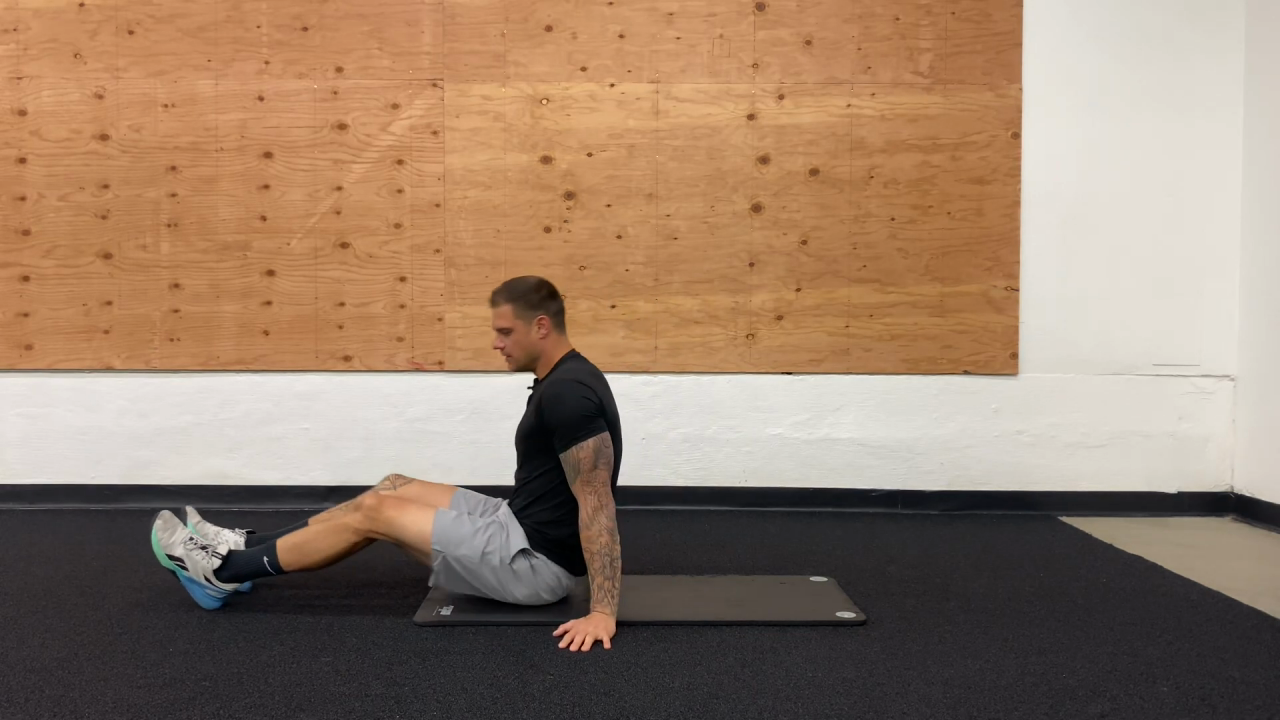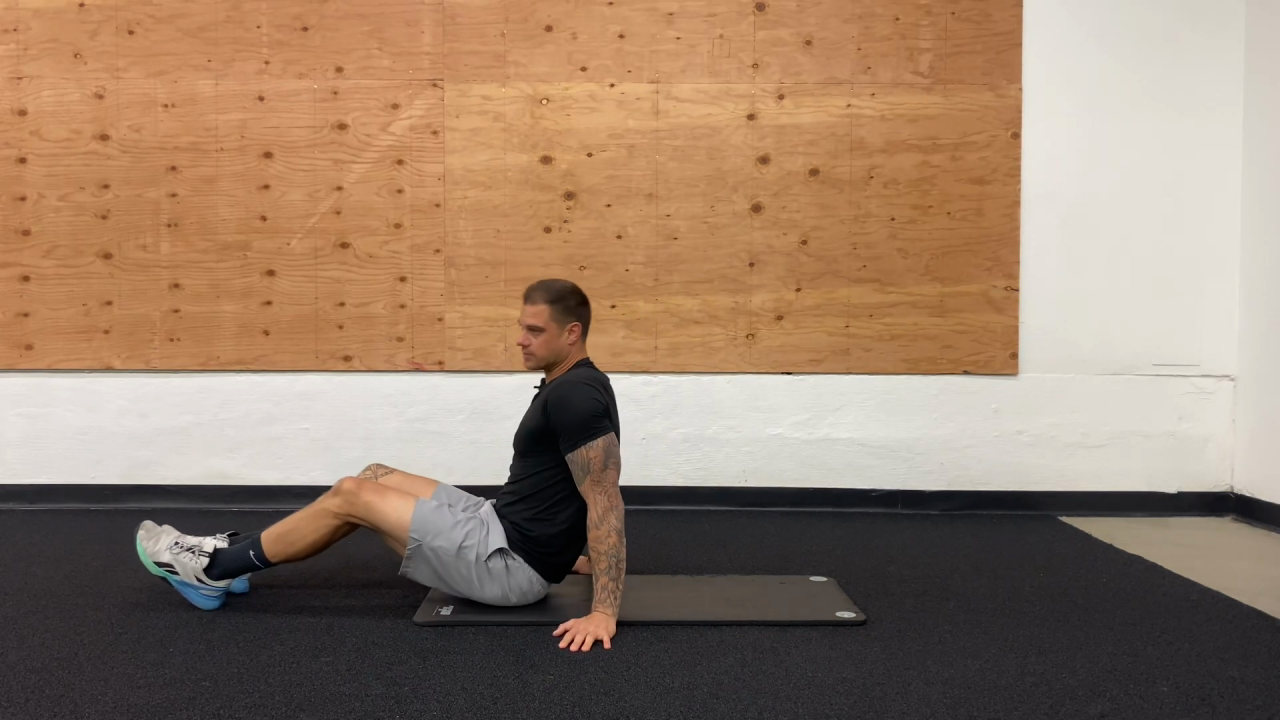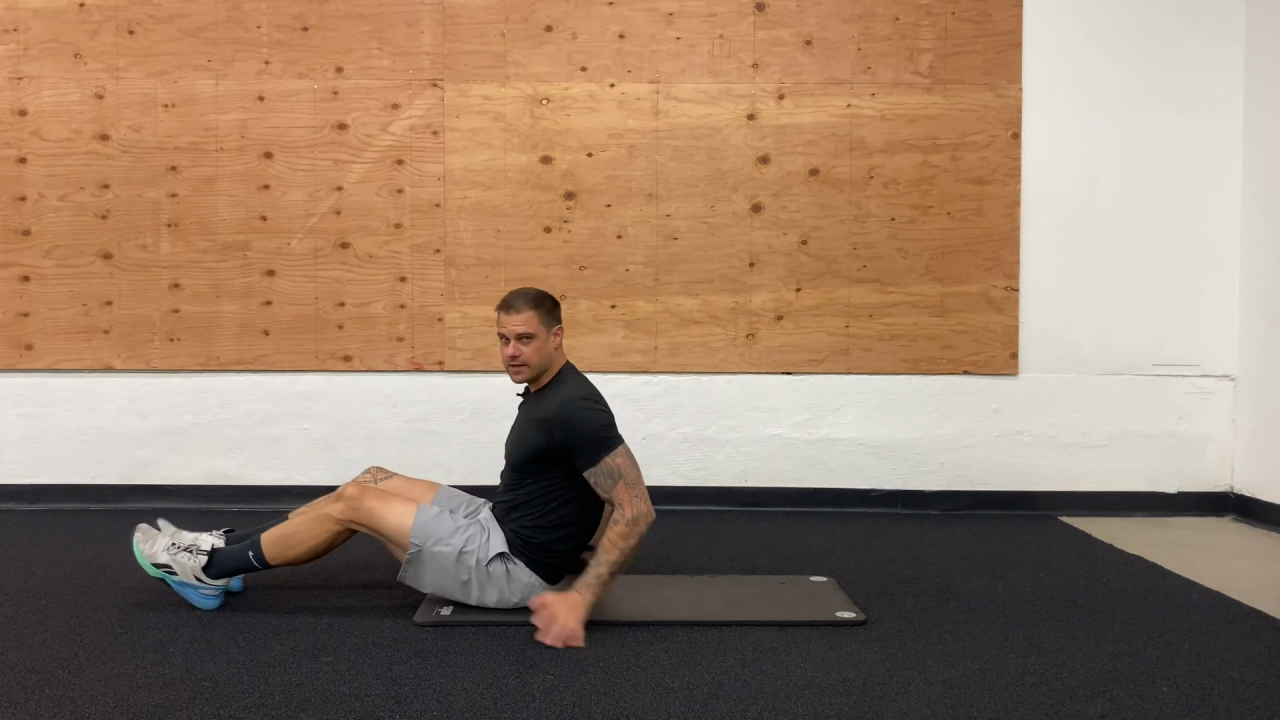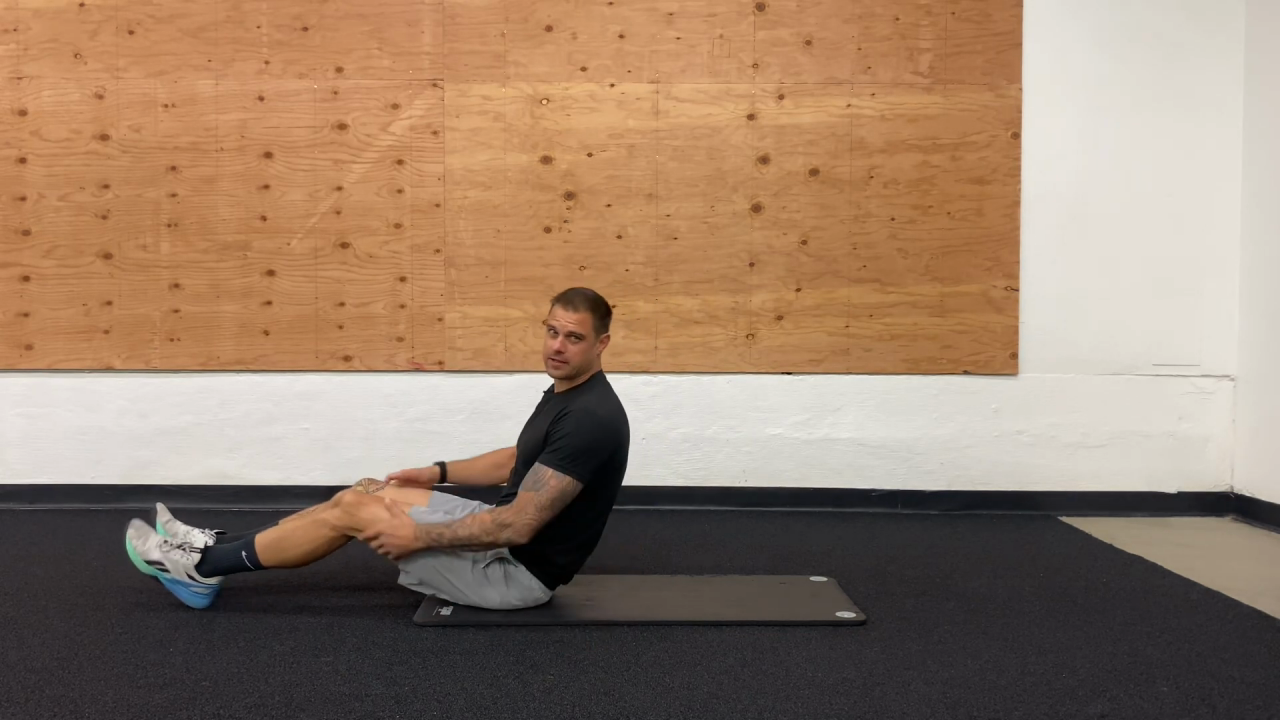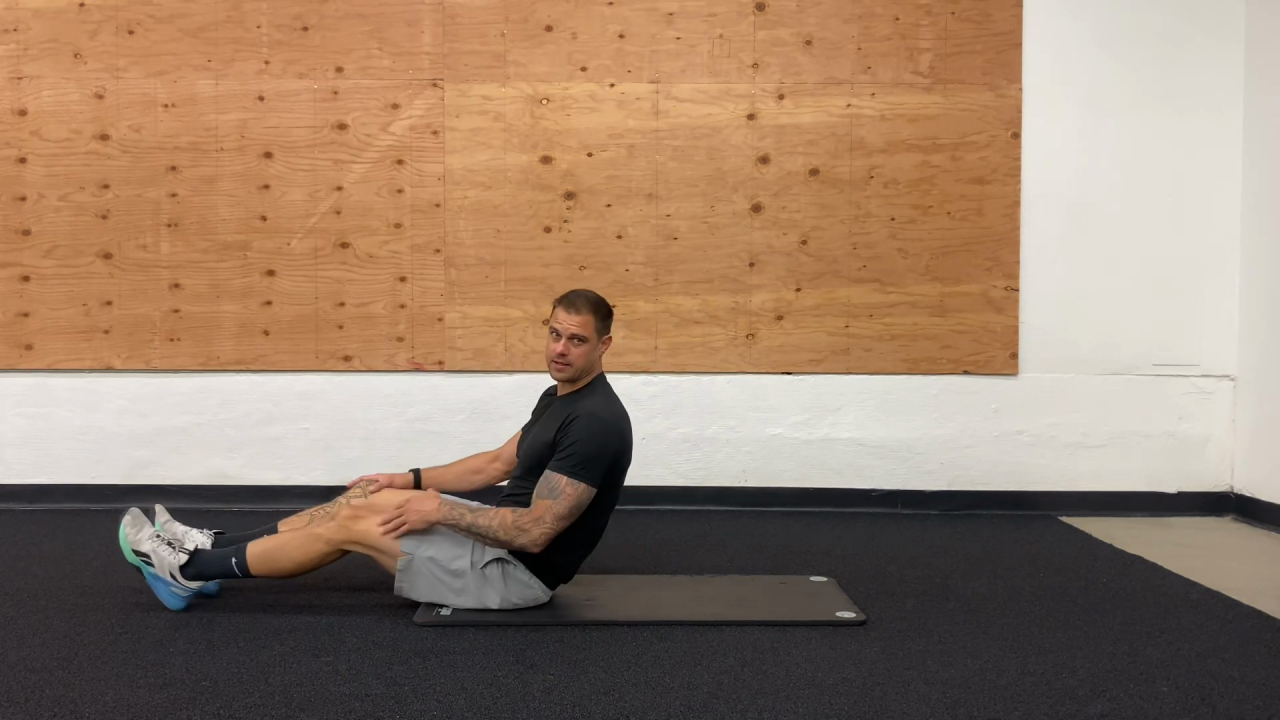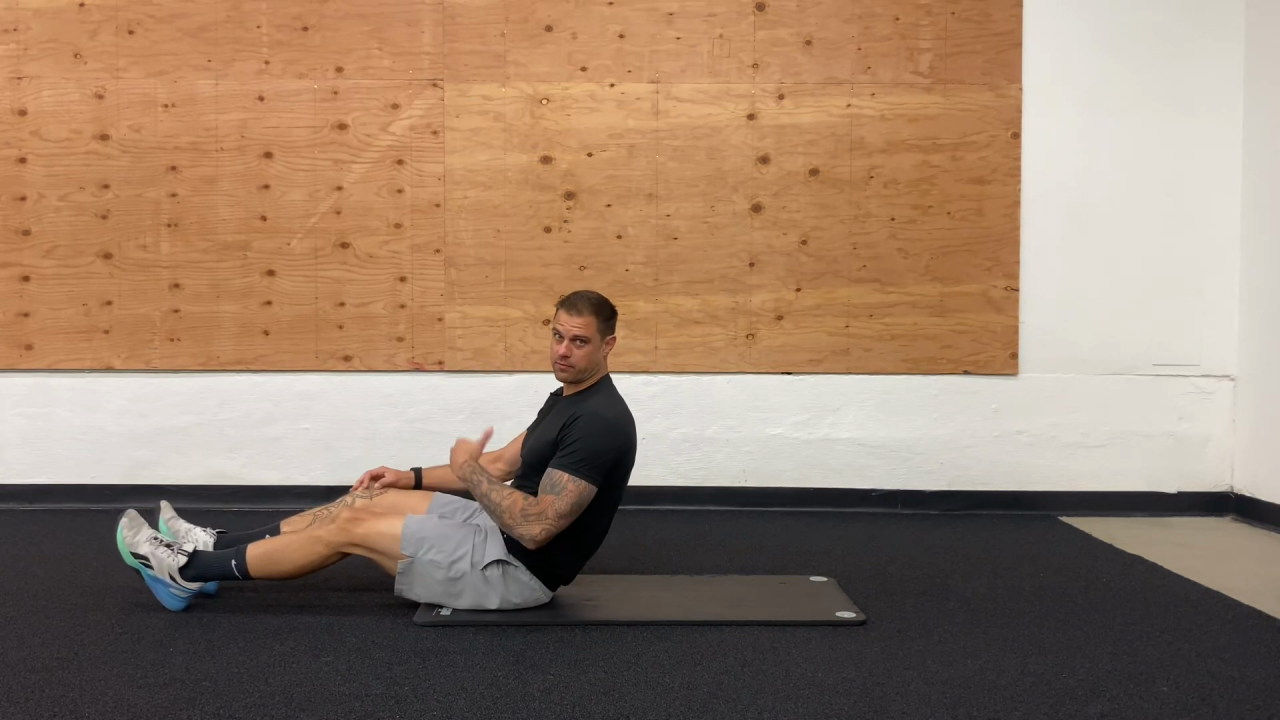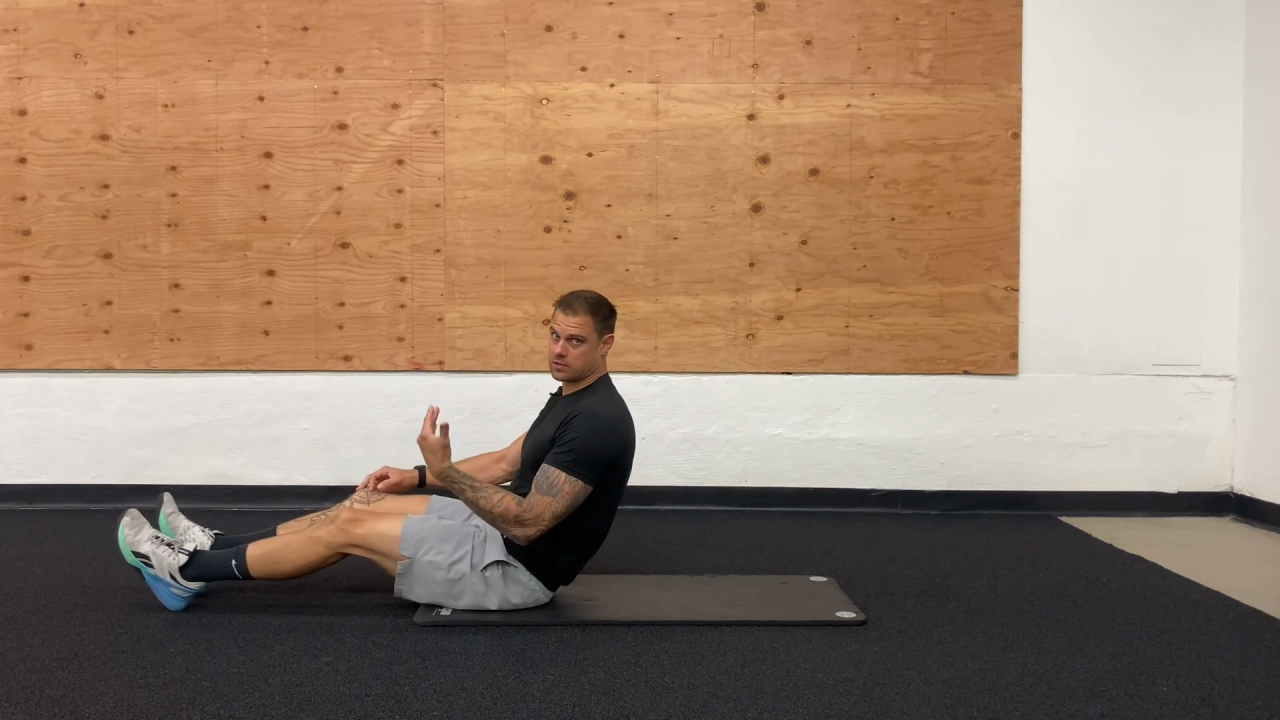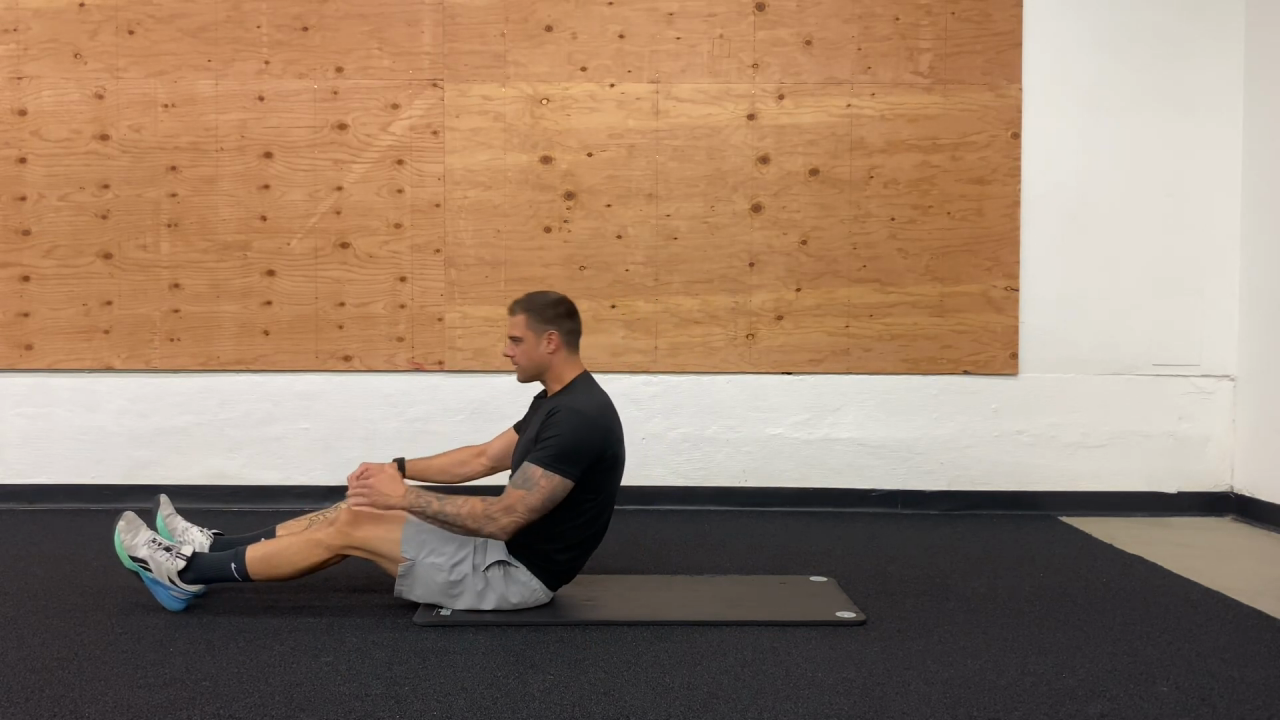
dt=0.3s
person 1, frame 1
left shoulder: (566, 393)
right shoulder: (569, 380)
left elbow: (597, 502)
right elbow: (585, 494)
left wrist: (603, 612)
right wrist: (580, 552)
left hip: (533, 562)
right hip: (525, 531)
left knee: (372, 512)
right knee: (394, 489)
left ankle: (224, 571)
right ankle: (245, 548)
person 1, frame 2
left shoulder: (574, 395)
right shoulder: (574, 385)
left elbow: (606, 503)
right elbow: (589, 499)
left wrist: (603, 612)
right wrist: (568, 546)
left hip: (510, 562)
right hip: (504, 528)
left knee: (351, 496)
right knee: (375, 478)
left ankle: (212, 570)
right ankle: (231, 551)
person 1, frame 3
left shoulder: (572, 410)
right shoulder: (545, 390)
left elbow: (635, 507)
right elbow: (575, 489)
left wrist: (582, 598)
right wrist: (575, 549)
left hip: (515, 564)
right hip: (505, 527)
left knee: (356, 503)
right knee: (374, 483)
left ankle: (205, 569)
right ankle: (225, 547)
person 1, frame 4
left shoulder: (588, 417)
right shoulder: (566, 393)
left elbow: (518, 523)
left wrist: (421, 535)
right wrist: (438, 472)
left hip: (518, 569)
right hip: (508, 541)
left knee: (352, 510)
right knee: (368, 492)
left ankle: (202, 567)
right ankle: (216, 547)
person 1, frame 5
left shoulder: (595, 422)
right shoulder: (559, 397)
left elbow: (532, 532)
right elbow: (501, 463)
left wrist: (438, 510)
right wrist: (412, 479)
left hip: (517, 570)
right hip: (505, 540)
left knee: (351, 525)
right knee: (364, 499)
left ankle: (186, 570)
right ankle: (210, 549)
person 1, frame 6
left shoulder: (598, 422)
right shoulder: (568, 398)
left elbow: (536, 528)
right elbow: (505, 463)
left wrist: (469, 473)
right wrist: (414, 478)
left hip: (516, 568)
right hip: (504, 534)
left knee: (351, 527)
right knee: (366, 499)
left ankle: (189, 571)
right ankle: (213, 547)
person 1, frame 7
left shoulder: (595, 421)
right shoulder: (571, 398)
left elbow: (526, 522)
right elbow: (508, 463)
left wrist: (445, 470)
right wrist: (417, 476)
left hip: (517, 568)
right hip: (506, 538)
left knee: (351, 527)
right knee: (365, 504)
left ankle: (187, 570)
right ankle: (212, 546)
person 1, frame 8
left shoulder: (579, 417)
right shoulder: (559, 399)
left elbow: (503, 520)
right elbow: (487, 457)
left wrist: (404, 497)
right wrist: (397, 470)
left hip: (517, 570)
right hip: (510, 545)
left knee: (349, 530)
right knee: (357, 509)
left ankle: (187, 573)
right ankle: (211, 549)
